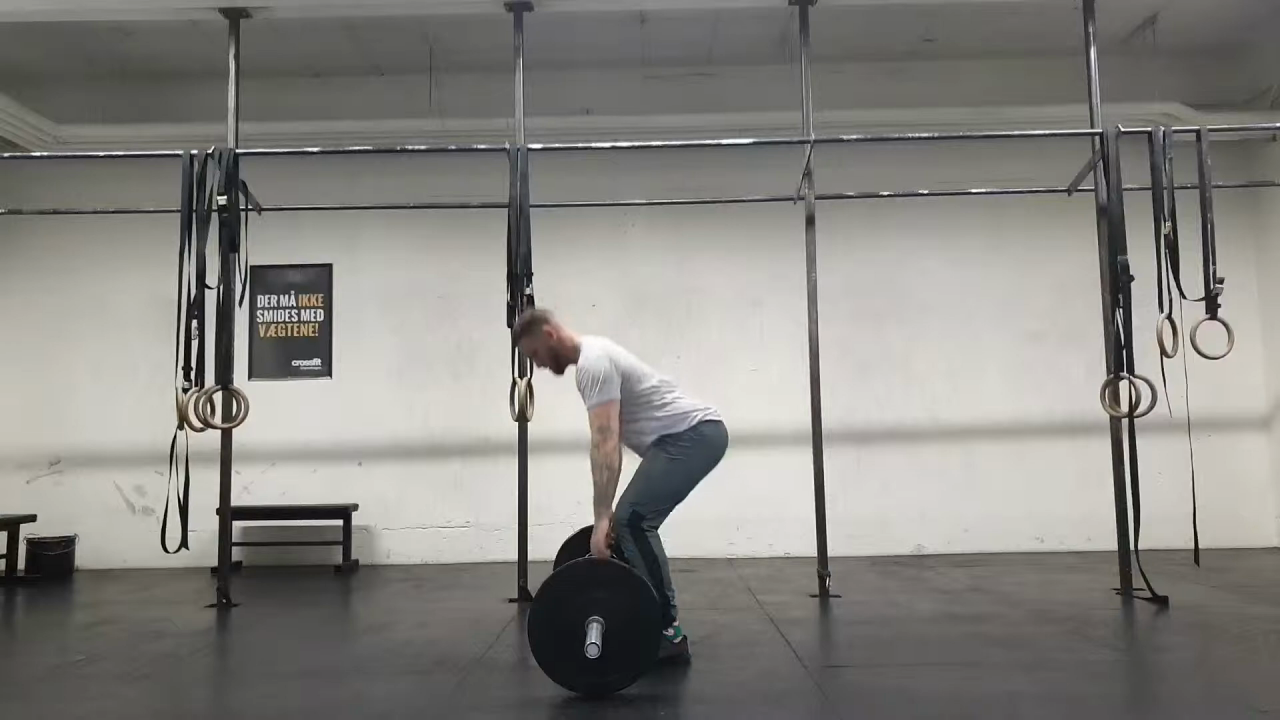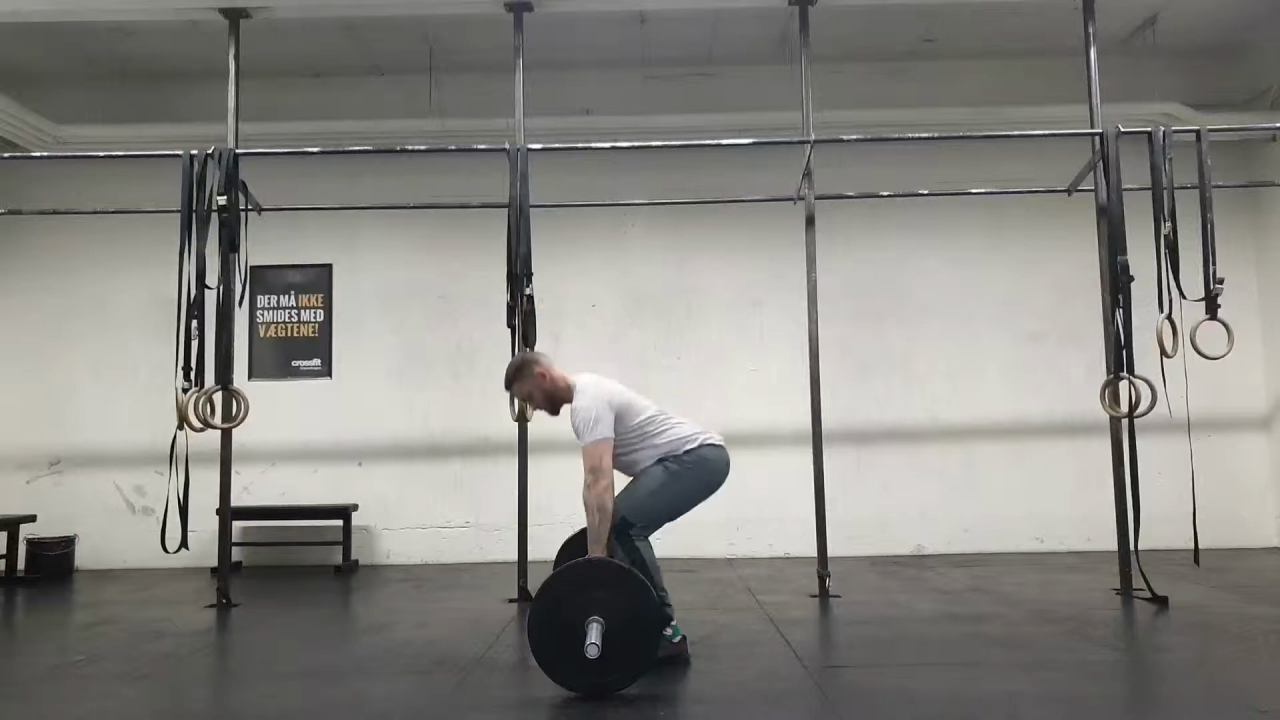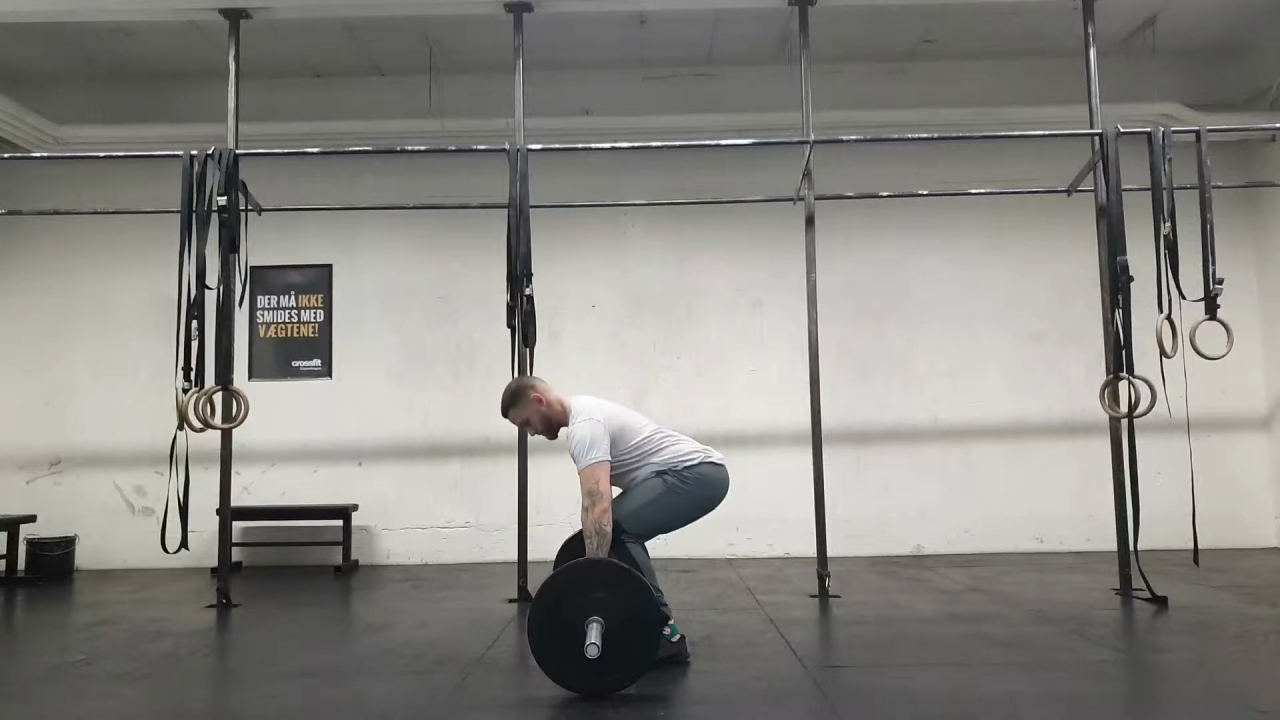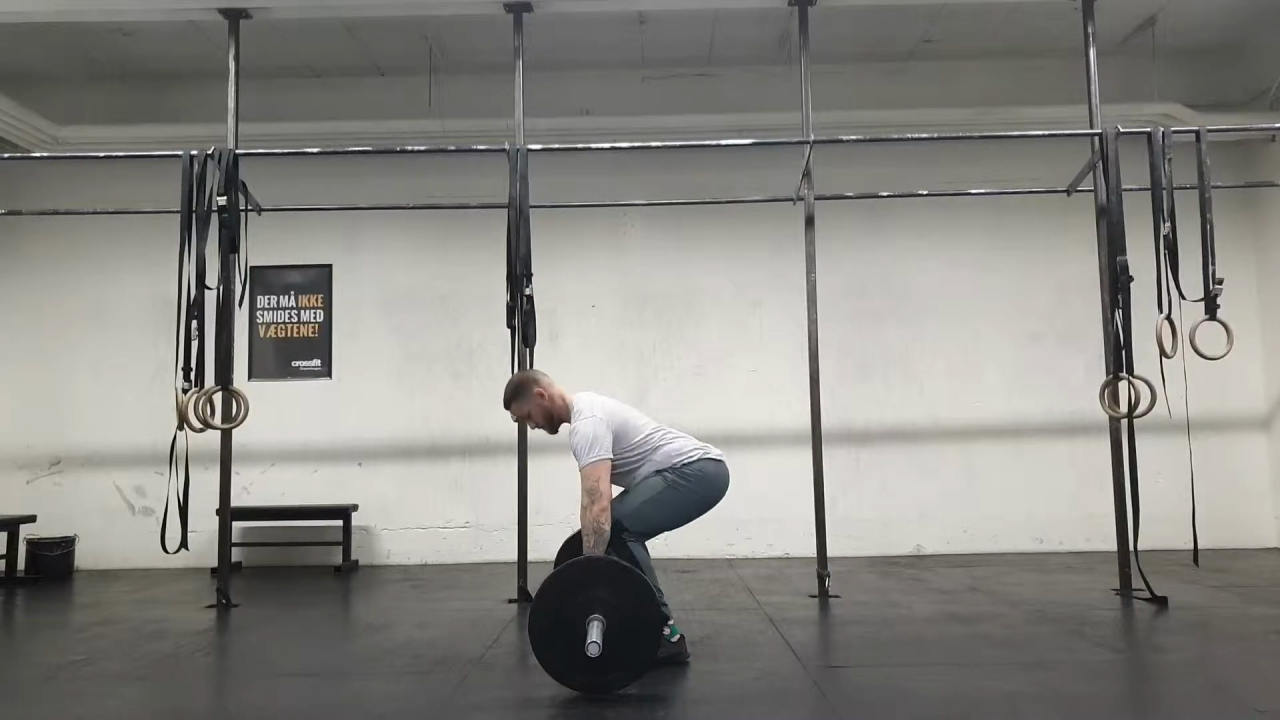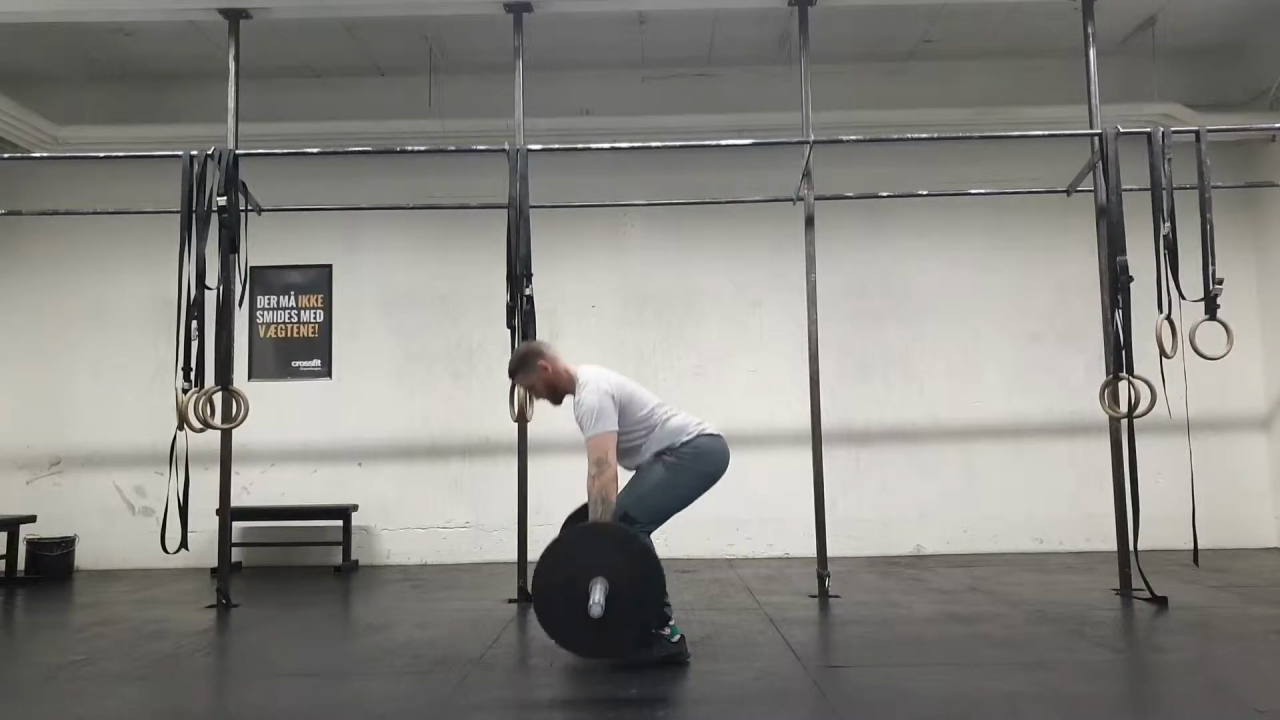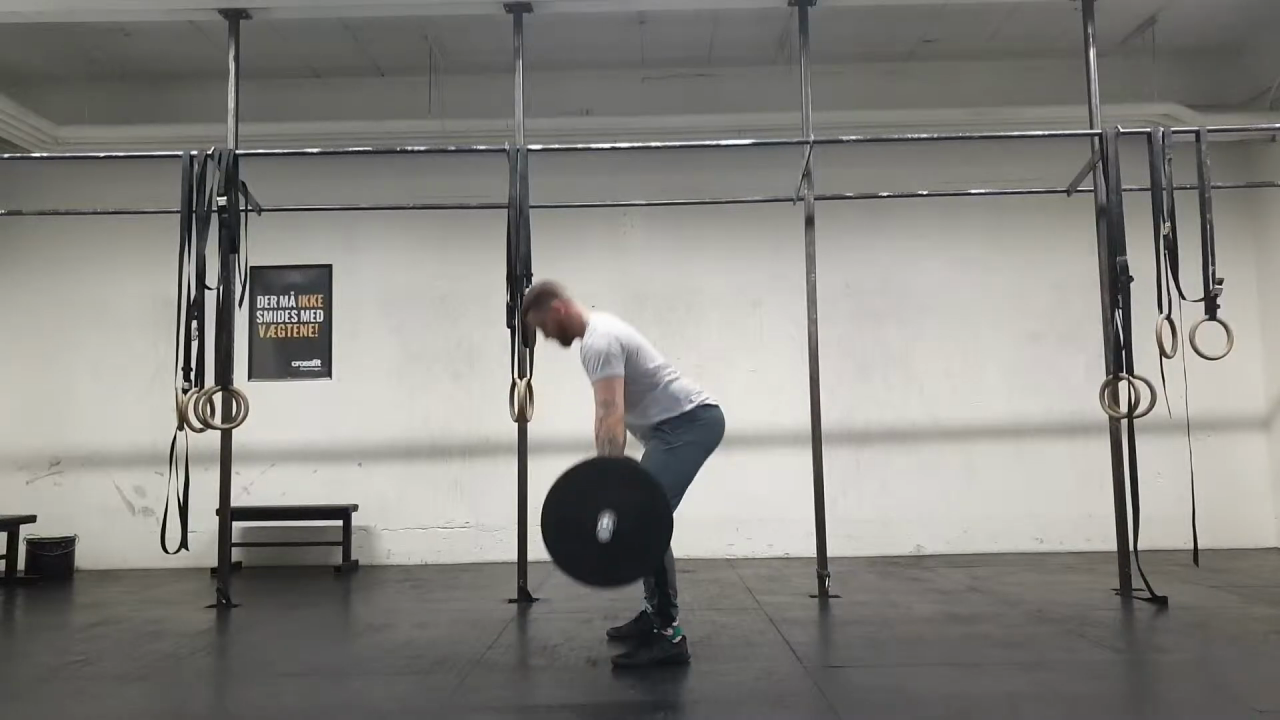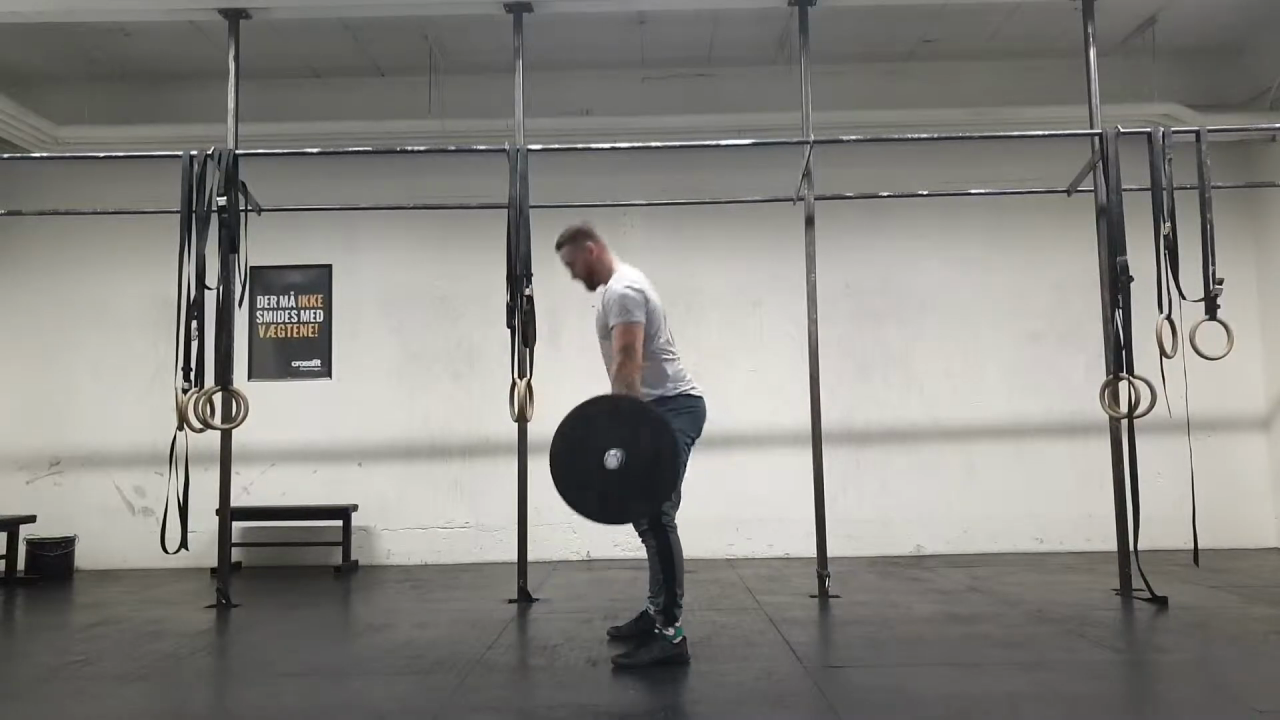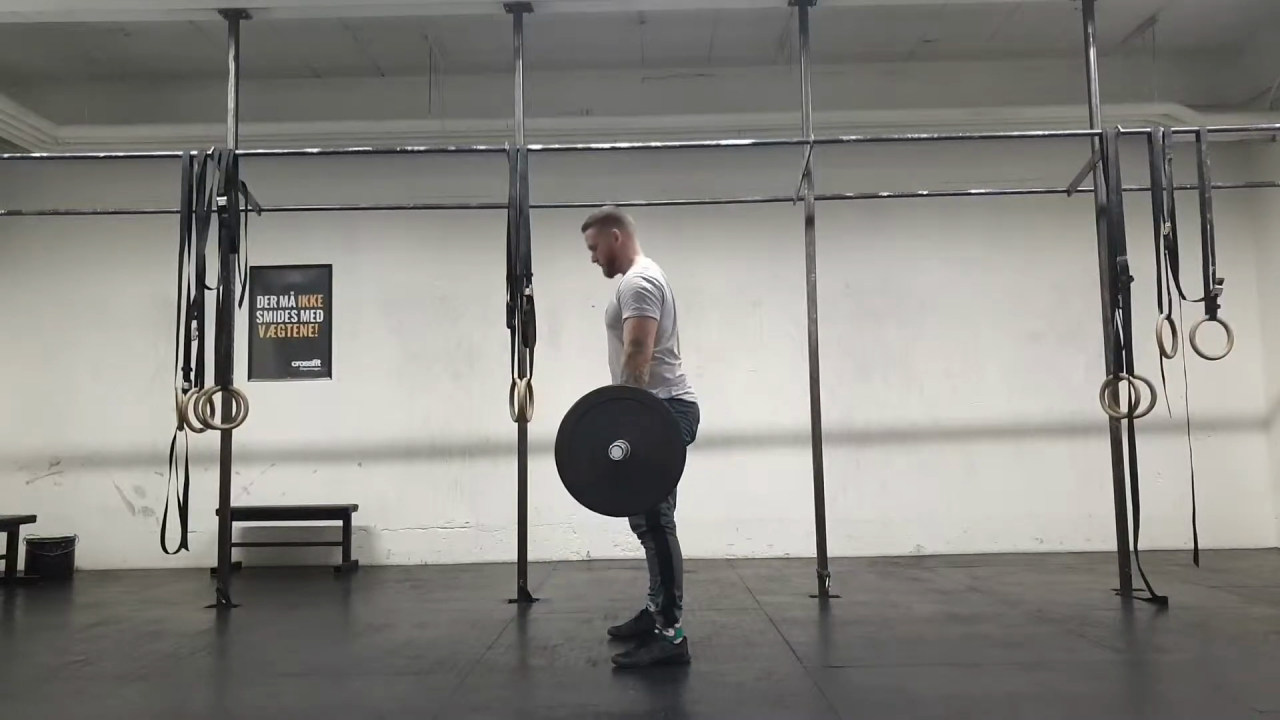
dt=0.2s
person 1, frame 1
left shoulder: (593, 362)
right shoulder: (594, 356)
left elbow: (606, 445)
right elbow: (609, 441)
left wrist: (602, 519)
right wrist: (607, 511)
left hip: (692, 434)
right hip: (691, 434)
left knee: (633, 521)
right knee: (631, 520)
left ankle: (667, 632)
person 1, frame 2
left shoulder: (587, 402)
right shoulder: (587, 390)
left elbow: (598, 484)
right elbow: (601, 480)
left wrist: (596, 556)
right wrist: (601, 542)
left hip: (696, 458)
right hip: (699, 456)
left knee: (622, 527)
right knee: (622, 524)
left ankle: (665, 633)
person 1, frame 3
left shoulder: (583, 427)
right shoulder: (584, 411)
left elbow: (596, 507)
right elbow: (601, 503)
left hip: (697, 475)
right hip: (701, 472)
left knee: (615, 530)
right knee: (619, 528)
left ankle: (663, 633)
person 1, frame 4
left shoulder: (586, 424)
right shoulder: (586, 408)
left elbow: (596, 506)
right elbow: (599, 503)
left hip: (698, 472)
right hip: (703, 469)
left knee: (617, 529)
right knee: (621, 526)
left ankle: (663, 633)
person 1, frame 5
left shoulder: (591, 394)
right shoulder: (590, 383)
left elbow: (602, 475)
right elbow: (604, 472)
left hip: (697, 451)
right hip: (700, 449)
left knee: (625, 525)
right knee: (626, 523)
left ankle: (665, 633)
person 1, frame 6
left shoulder: (598, 340)
right shoulder: (599, 332)
left elbow: (610, 417)
right elbow: (614, 414)
left hip: (689, 421)
right hip: (686, 421)
left ankle: (668, 634)
right ankle: (656, 614)
person 1, frame 7
left shoulder: (621, 289)
right shoulder: (621, 286)
left elbow: (629, 363)
left hip: (670, 408)
right hip: (666, 406)
left knee: (654, 515)
right knee: (649, 514)
left ankle: (669, 633)
right ankle: (659, 612)
person 1, frame 8
left shoulder: (638, 281)
right shoulder: (640, 278)
left elbow: (638, 356)
left hip: (662, 411)
left knee: (653, 520)
right knee: (648, 518)
left ankle: (670, 634)
right ankle: (658, 612)
